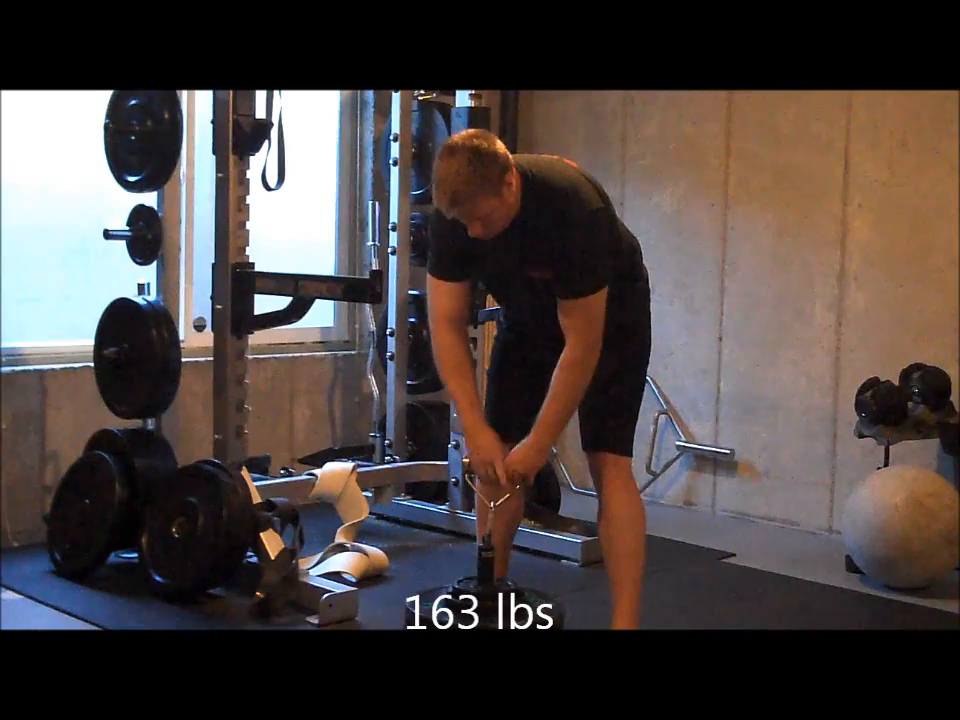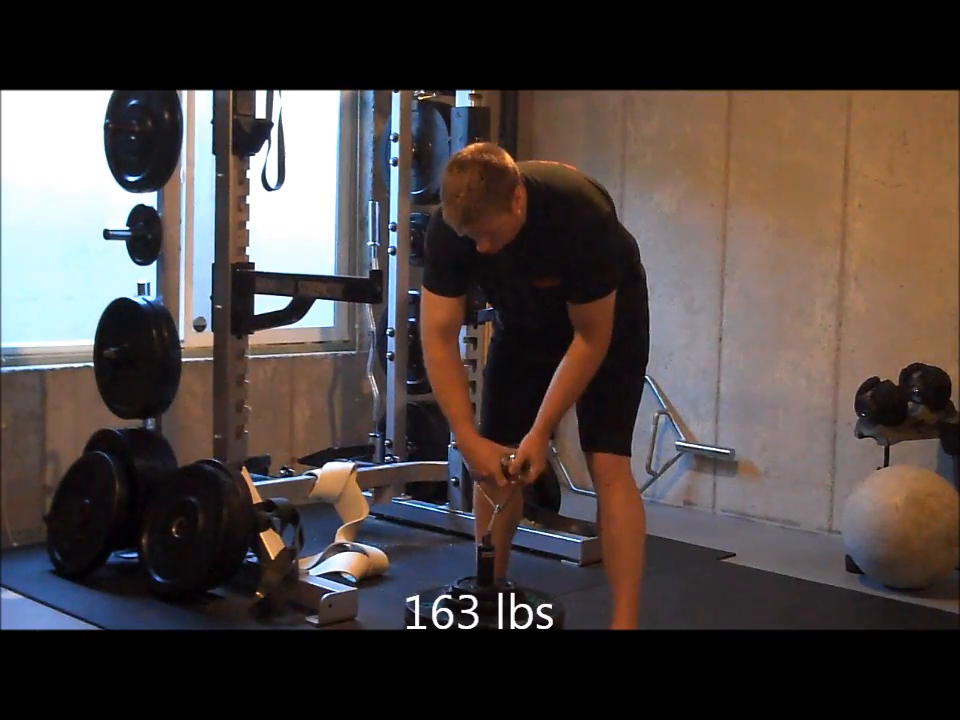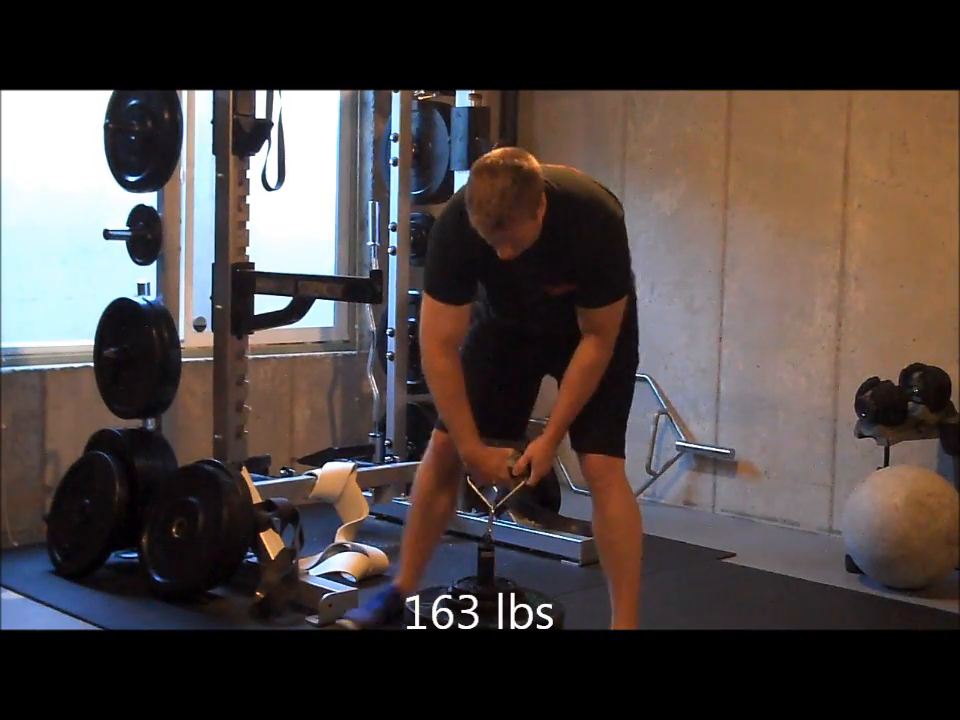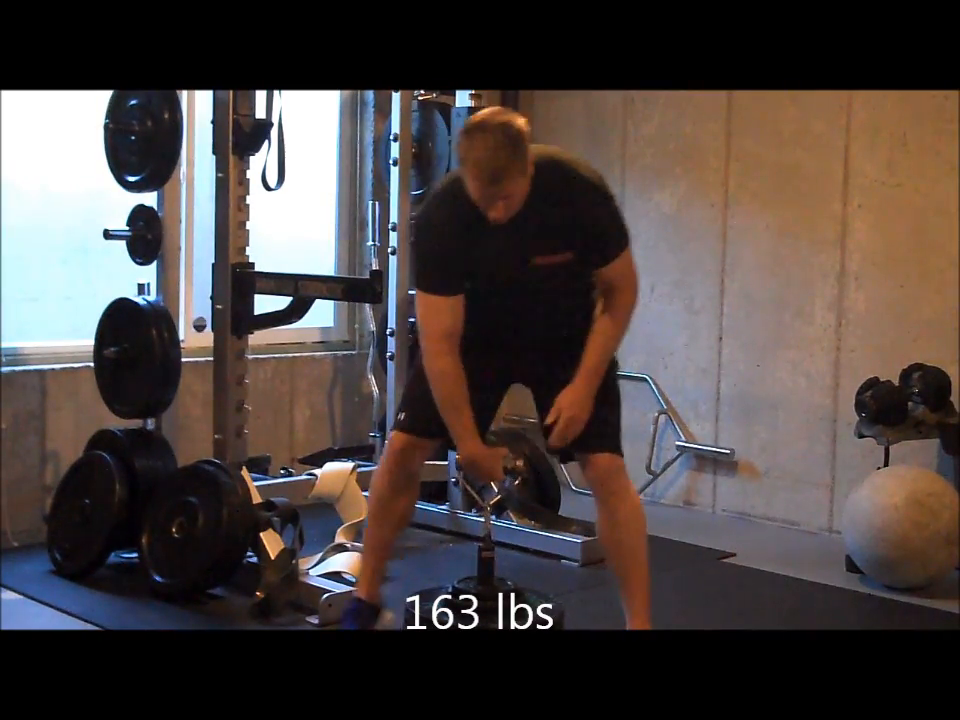
dt=0.7s
person 1, frame 1
left shoulder: (574, 209)
right shoulder: (452, 215)
left elbow: (582, 344)
right elbow: (447, 325)
left wrist: (541, 441)
right wrist: (476, 430)
left hip: (607, 321)
right hip: (526, 321)
left knee: (609, 465)
right knee: (494, 460)
left ankle: (626, 621)
person 1, frame 2
left shoulder: (581, 214)
right shoulder: (450, 226)
left elbow: (591, 337)
right elbow: (438, 336)
left wrist: (541, 431)
right wrist: (467, 438)
left hip: (604, 320)
right hip: (522, 324)
left knee: (607, 466)
right knee: (493, 462)
left ankle: (626, 621)
person 1, frame 3
left shoulder: (594, 220)
right shoulder: (455, 225)
left elbow: (598, 338)
right elbow: (439, 346)
left wrist: (550, 437)
right wrist: (471, 448)
left hip: (590, 325)
right hip: (505, 321)
left knee: (601, 468)
right knee: (446, 449)
left ankle: (625, 623)
right ankle: (400, 595)
person 1, frame 4
left shoulder: (579, 192)
right shoulder: (441, 216)
left elbow: (618, 290)
right elbow: (437, 342)
left wrist: (585, 383)
right wrist: (469, 445)
left hip: (565, 336)
right hip: (476, 331)
left knee: (606, 470)
right knee: (402, 451)
left ankle: (640, 625)
right ankle: (364, 602)
